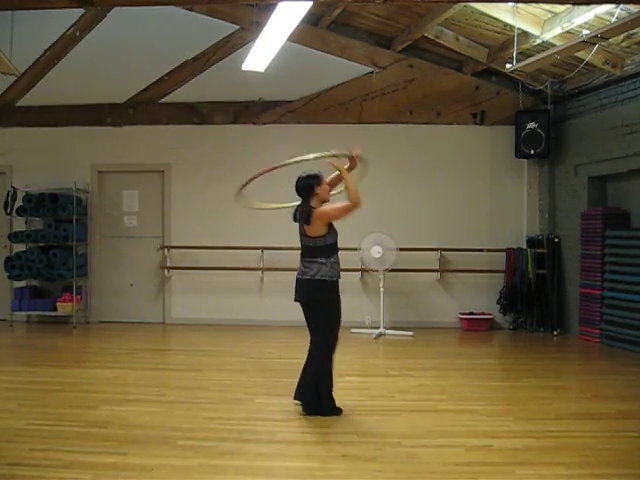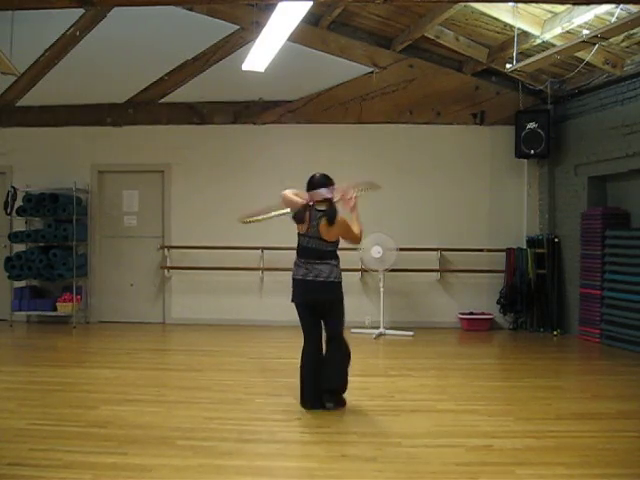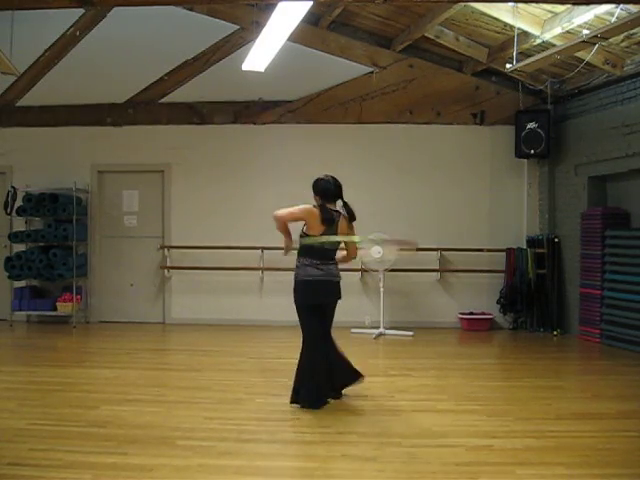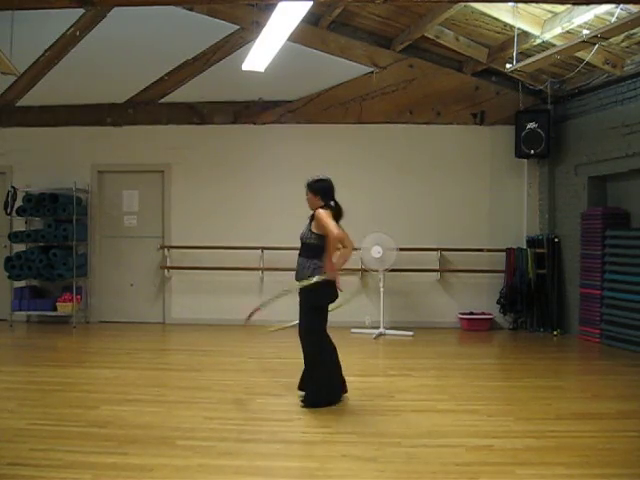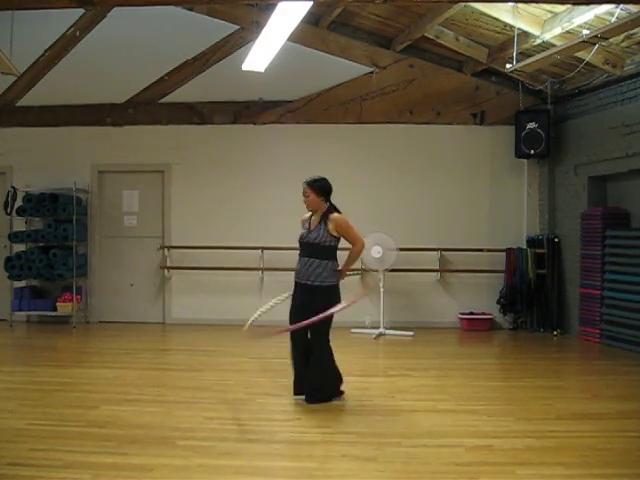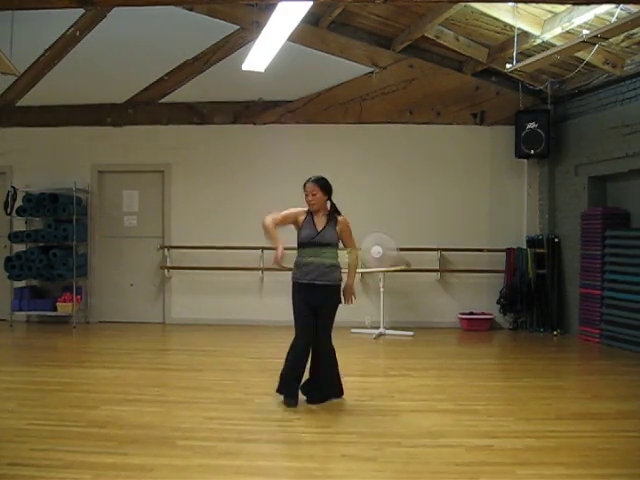
dt=0.2s
person 1, frame 1
left shoulder: (310, 209)
right shoulder: (319, 213)
left elbow: (336, 182)
right elbow: (355, 202)
left wrist: (349, 166)
right wrist: (344, 170)
left hip: (308, 283)
right hip: (321, 285)
left knee: (319, 341)
right knee: (325, 343)
left ankle: (310, 396)
right ankle: (317, 403)
person 1, frame 2
left shoulder: (302, 213)
right shoulder: (338, 221)
left elbow: (286, 194)
right elbow: (357, 238)
left wrist: (309, 197)
right wrist: (353, 210)
left hip: (302, 286)
right hip: (328, 287)
left knee: (311, 340)
right knee: (335, 339)
left ankle: (312, 397)
right ankle: (332, 392)
person 1, frame 3
left shoulder: (312, 213)
right shoulder: (344, 221)
left elbow: (279, 216)
right elbow: (352, 254)
left wrist: (287, 238)
left hip: (306, 285)
right hip: (330, 285)
left knee: (311, 339)
right knee: (323, 336)
left ankle: (312, 395)
right ankle: (334, 385)
person 1, frame 4
left shoulder: (322, 214)
right shoulder: (326, 216)
left elbow: (336, 235)
right elbow: (348, 247)
left wrist: (330, 265)
right wrist: (334, 269)
left hip: (315, 286)
right hip: (319, 285)
left knee: (312, 338)
right knee: (315, 336)
left ankle: (322, 394)
right ankle: (330, 388)
person 1, frame 5
left shoulder: (335, 219)
right shoulder: (306, 220)
left elbow: (359, 243)
left wrist: (344, 269)
left hip: (324, 288)
right hip: (302, 286)
left knee: (319, 337)
right knee: (297, 336)
left ankle: (323, 389)
right ankle: (308, 385)
person 1, frame 6
left shoulder: (340, 221)
right shoulder: (299, 216)
left elbow: (352, 251)
right elbow: (268, 220)
left wrist: (350, 281)
right wrist: (278, 246)
left hip: (328, 288)
right hip: (302, 286)
left knee: (322, 339)
right knee: (303, 338)
left ankle: (321, 389)
right ankle: (290, 388)
